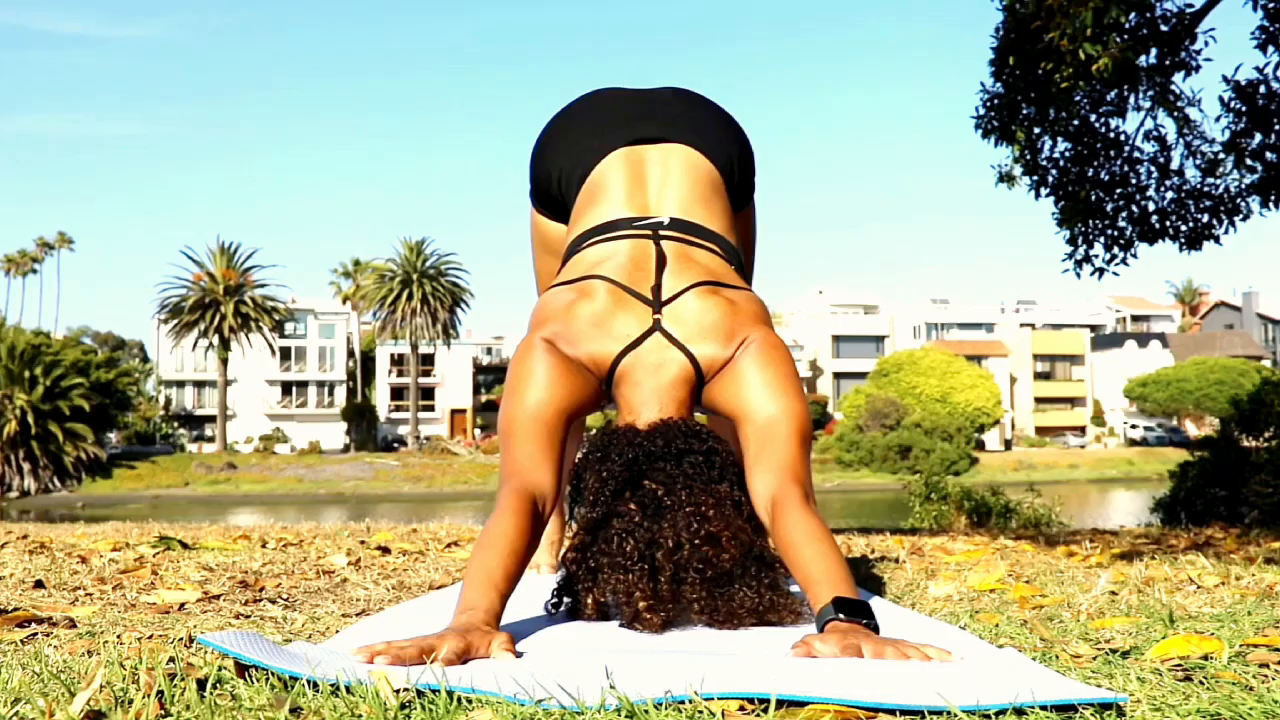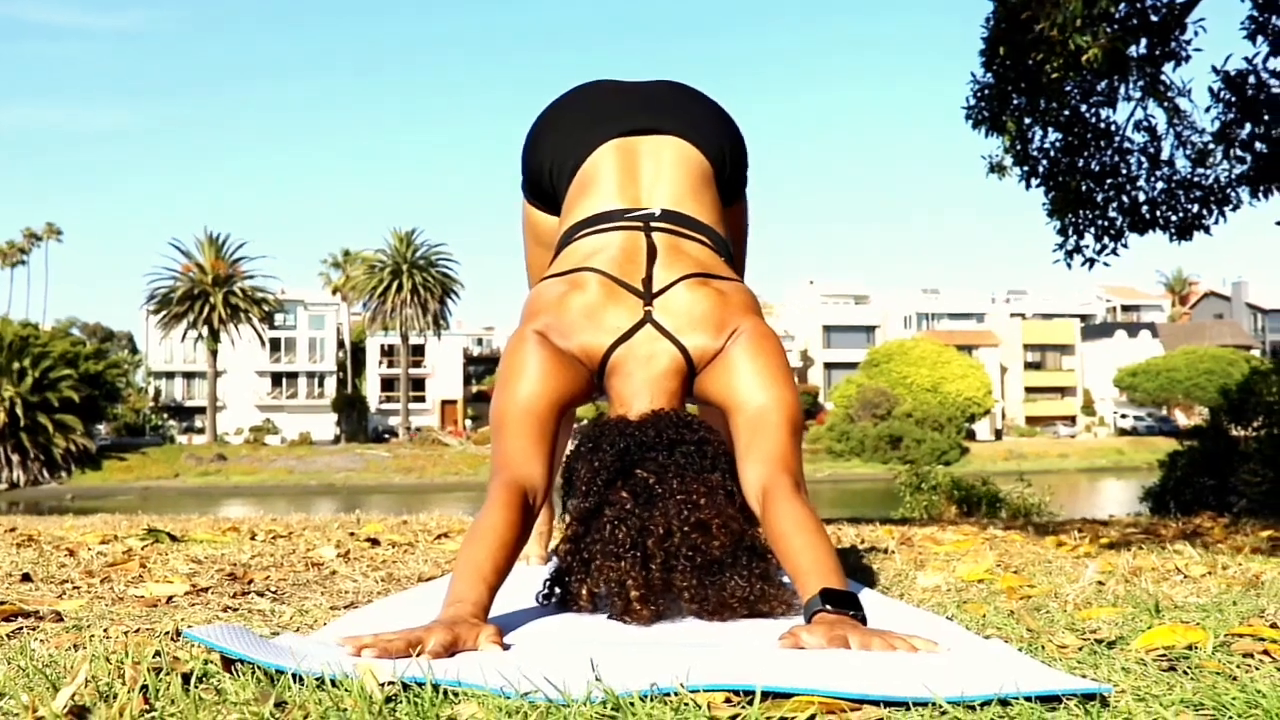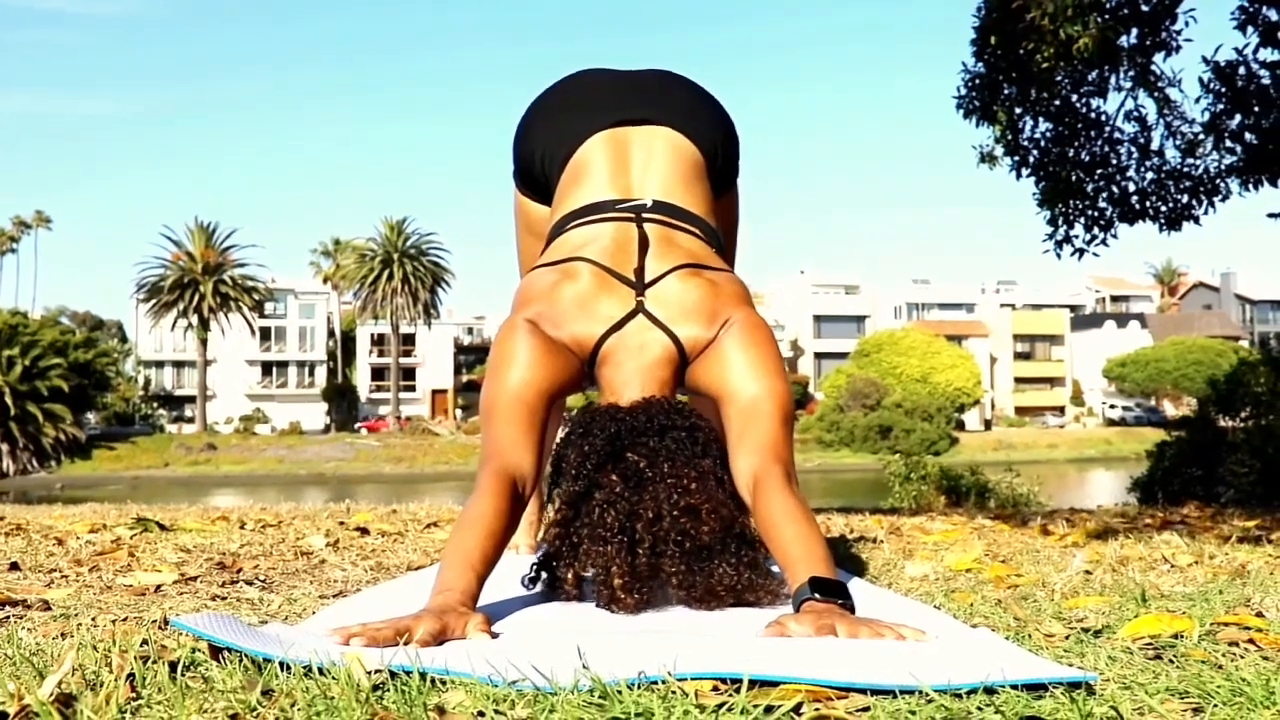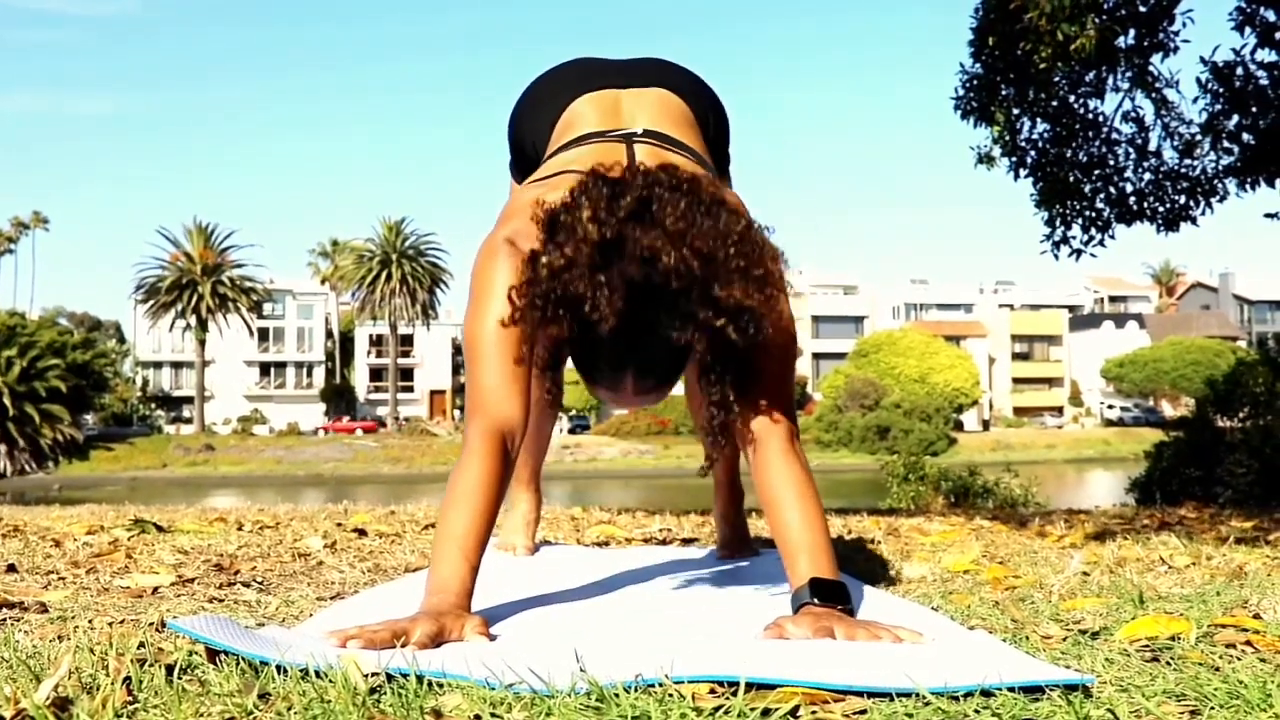
dt=0.7s
person 1, frame 1
left shoulder: (744, 355)
right shoulder: (556, 354)
left elbow: (788, 497)
right elbow: (520, 497)
left wrist: (845, 618)
right hip: (576, 143)
right ankle: (553, 539)
person 1, frame 2
left shoulder: (736, 349)
right shoulder: (547, 350)
left elbow: (777, 487)
right elbow: (514, 488)
left wrist: (832, 608)
right ankle: (544, 538)
person 1, frame 3
left shoulder: (727, 336)
right shoulder: (542, 335)
left elbow: (769, 477)
right elbow: (502, 476)
left wrist: (823, 596)
right ankle: (530, 514)
person 1, frame 4
left shoulder: (730, 251)
right shoulder: (522, 248)
left elbow: (772, 430)
right elbow: (488, 433)
left wrist: (821, 598)
right wrist: (442, 604)
left knee: (725, 361)
right knee: (526, 359)
left ankle: (729, 505)
right ankle: (525, 496)
